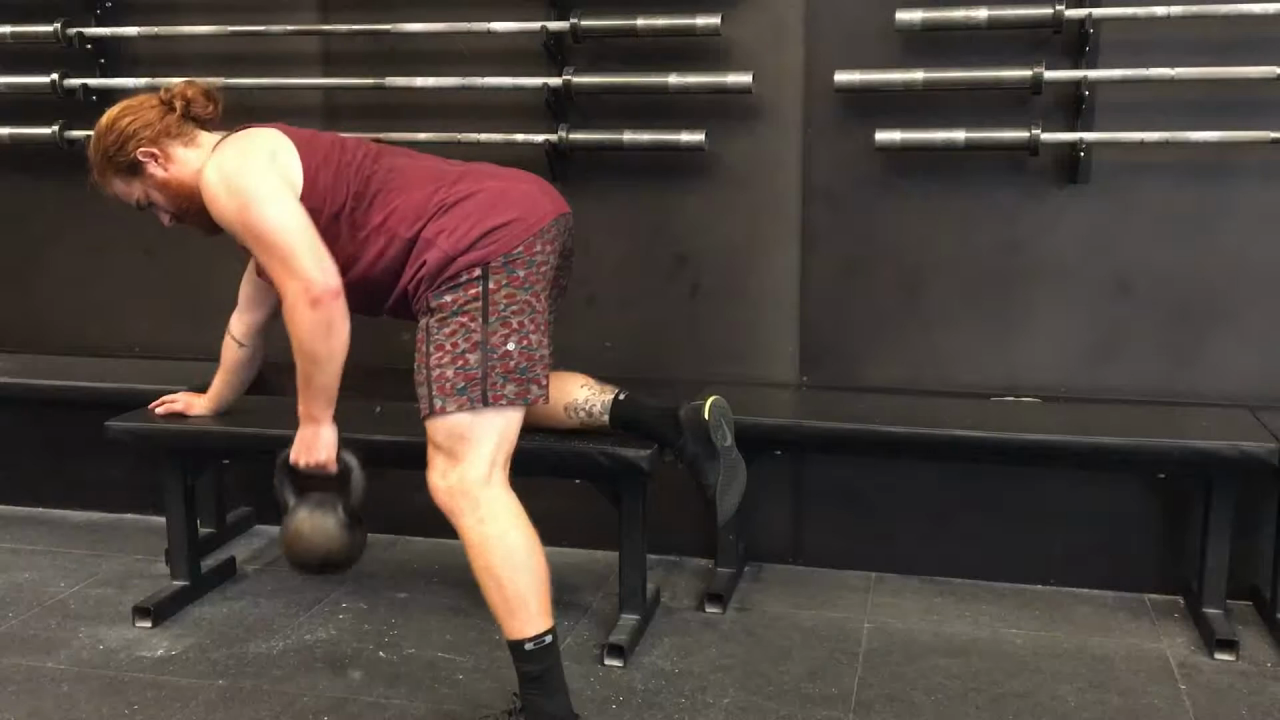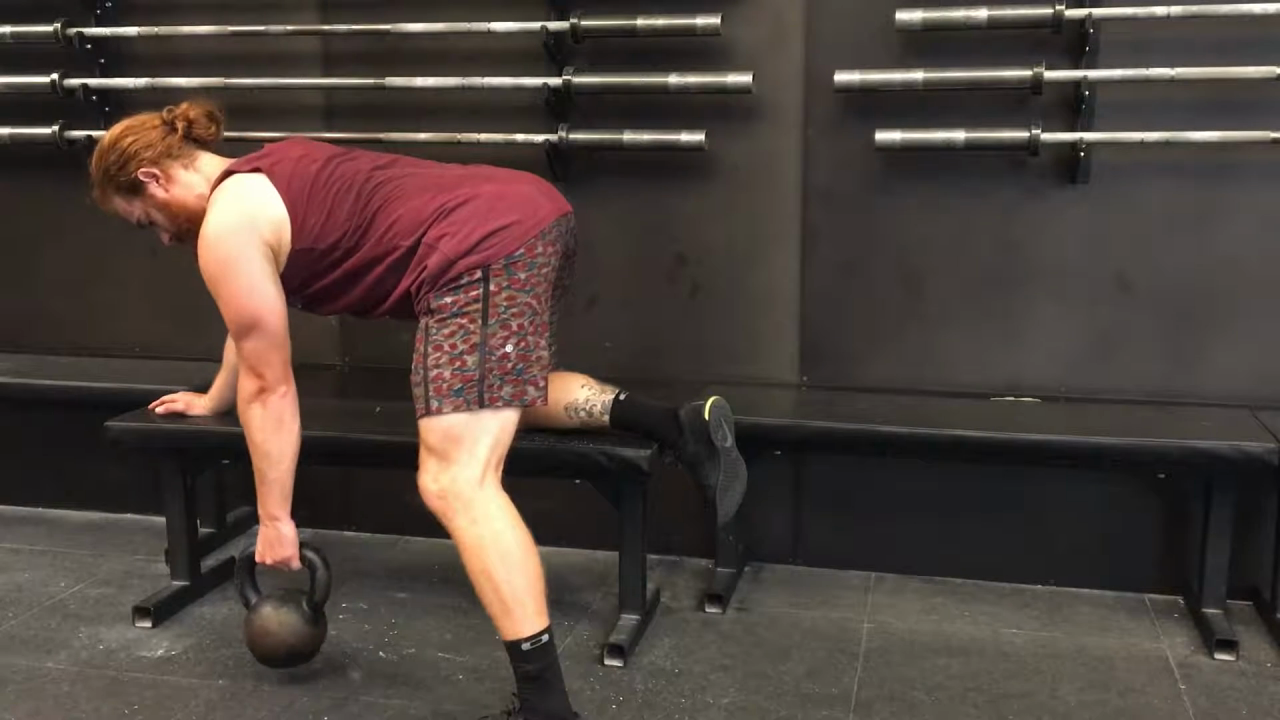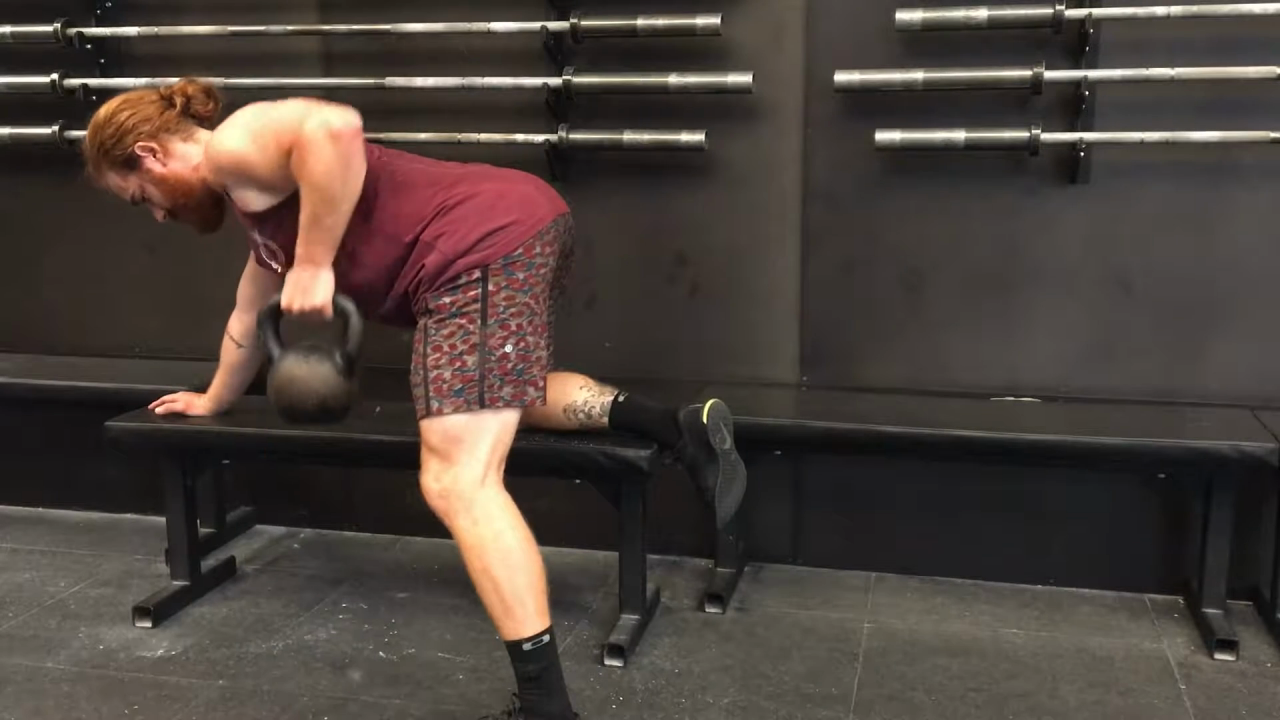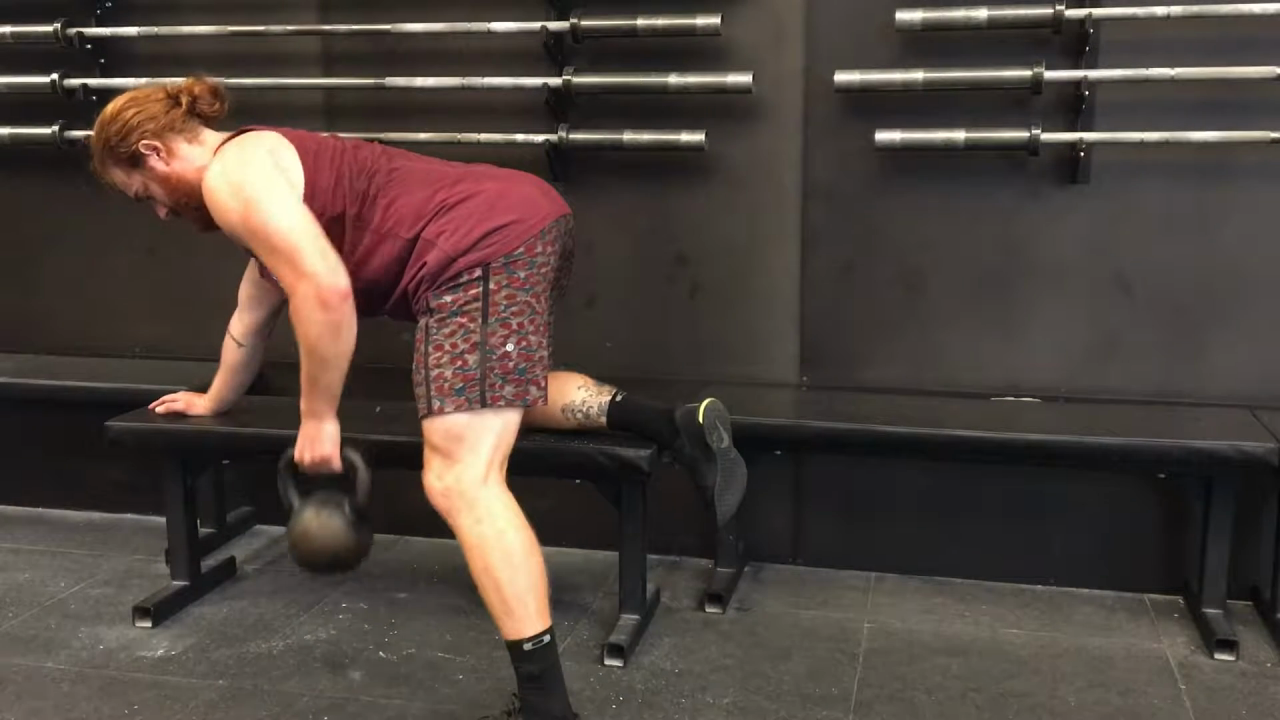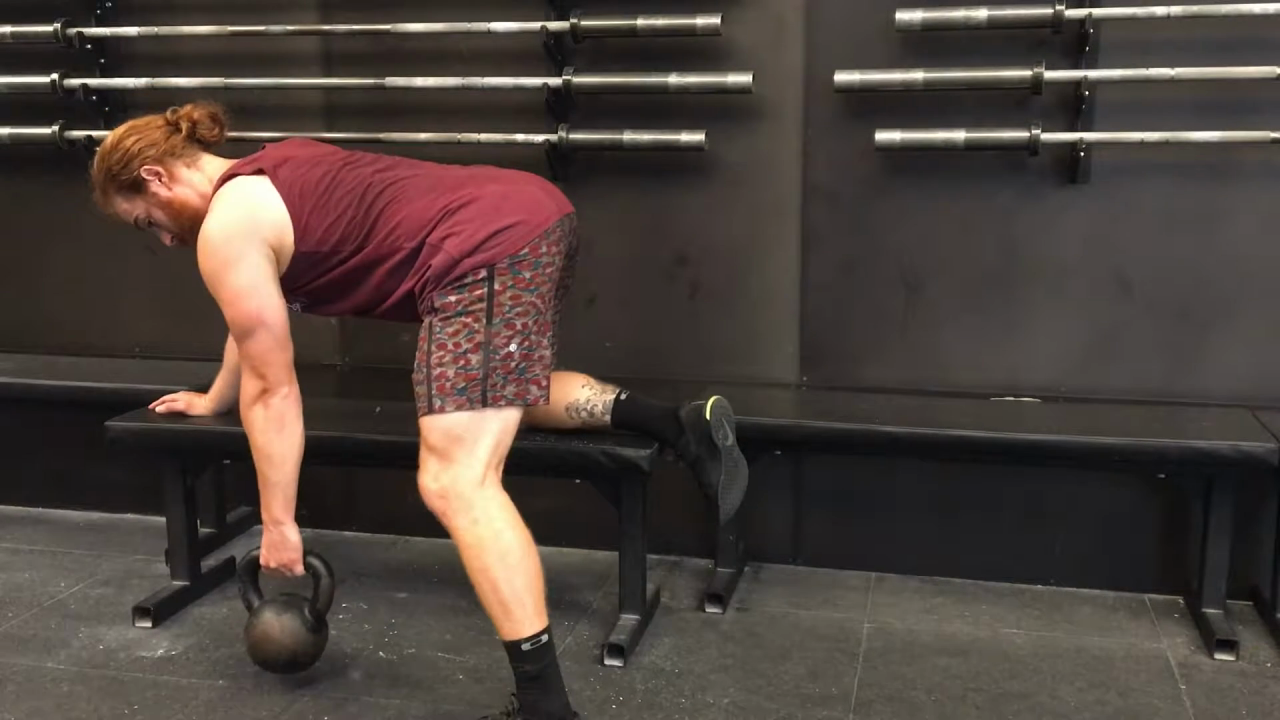
dt=1s
person 1, frame 1
left shoulder: (228, 173)
right shoulder: (262, 178)
left elbow: (319, 291)
right elbow: (252, 315)
left wrist: (316, 425)
right wrist: (212, 400)
left hip: (482, 247)
right hip: (525, 214)
left knee: (465, 483)
right knee: (497, 392)
right ankle: (680, 426)
person 1, frame 2
left shoulder: (228, 227)
right shoulder: (264, 178)
left elbow: (269, 386)
right elbow: (255, 332)
left wrist: (275, 522)
right wrist: (212, 401)
left hip: (483, 249)
right hip: (529, 209)
left knee: (457, 484)
right knee: (497, 391)
right ankle: (682, 426)
person 1, frame 3
left shoulder: (236, 144)
right shoulder: (259, 183)
left elbow: (336, 128)
right elbow: (251, 314)
left wrist: (313, 269)
right wrist: (214, 399)
left hip: (482, 247)
right hip: (522, 217)
left knee: (459, 485)
right knee: (498, 392)
right ankle: (681, 428)
person 1, frame 4
left shoulder: (230, 176)
right shoulder: (264, 175)
left elbow: (326, 290)
right elbow: (254, 312)
left wrist: (318, 420)
right wrist: (214, 400)
left hip: (483, 246)
right hip: (525, 214)
left knee: (461, 484)
right knee: (500, 392)
right ankle: (676, 427)
person 1, frame 5
left shoulder: (228, 229)
right shoulder: (267, 177)
left elbow: (272, 389)
right elbow: (257, 328)
left wrist: (278, 525)
right wrist: (212, 400)
left hip: (487, 251)
right hip: (530, 210)
left knee: (456, 484)
right knee: (503, 392)
right ankle: (682, 424)
